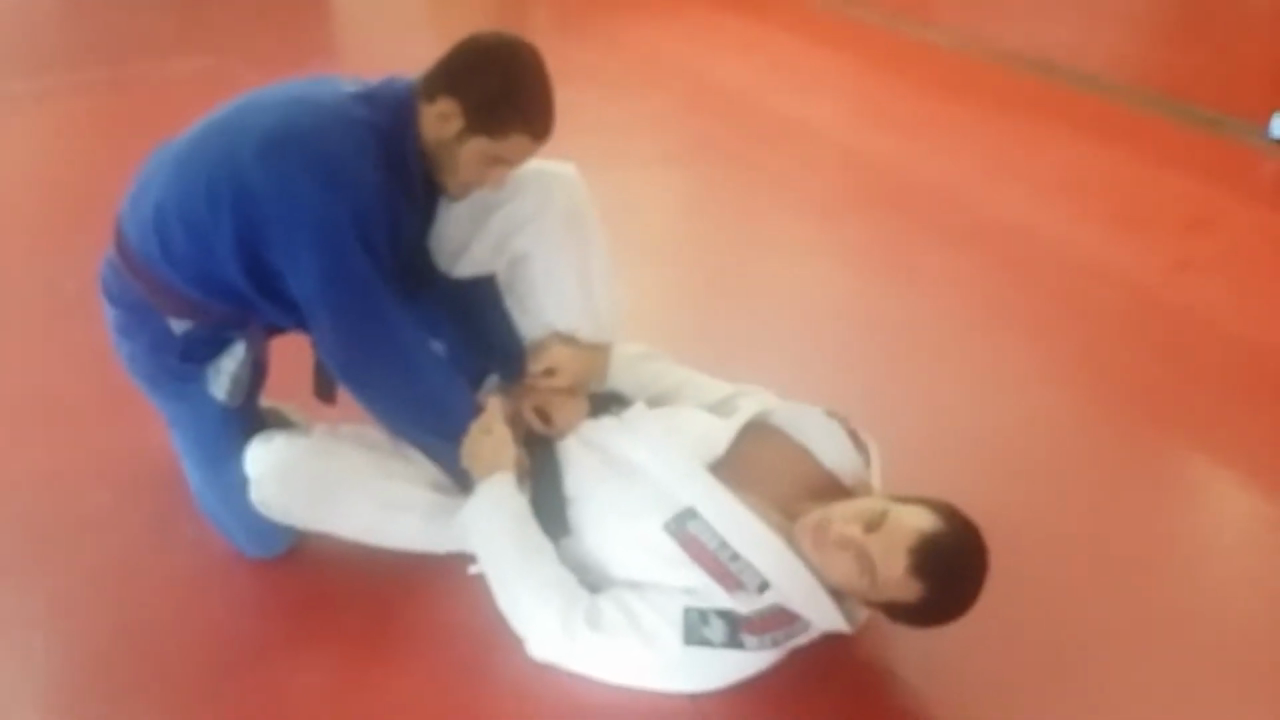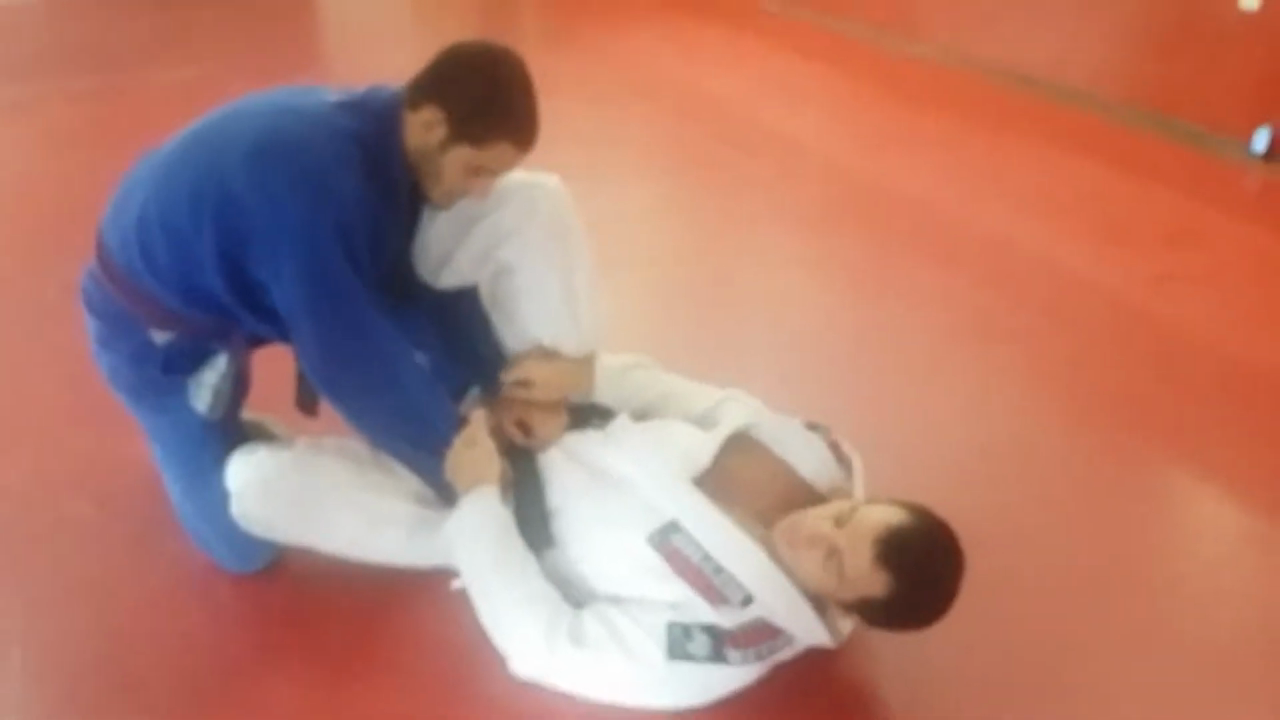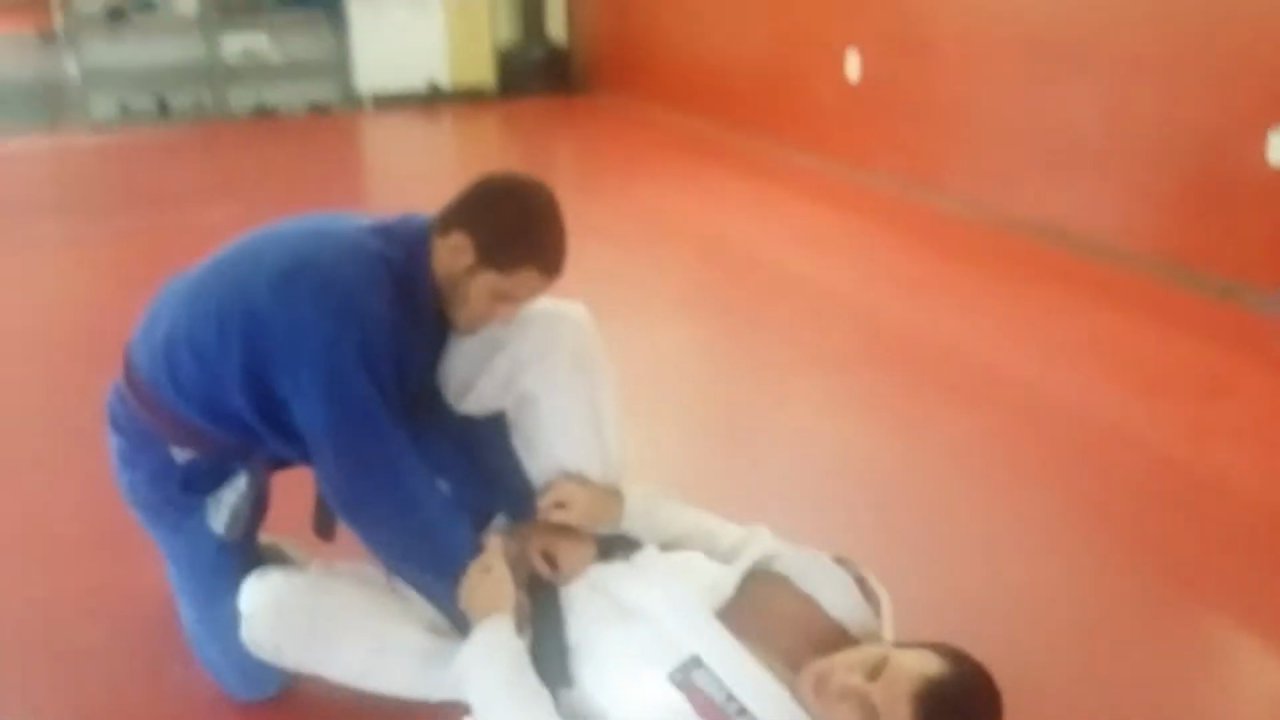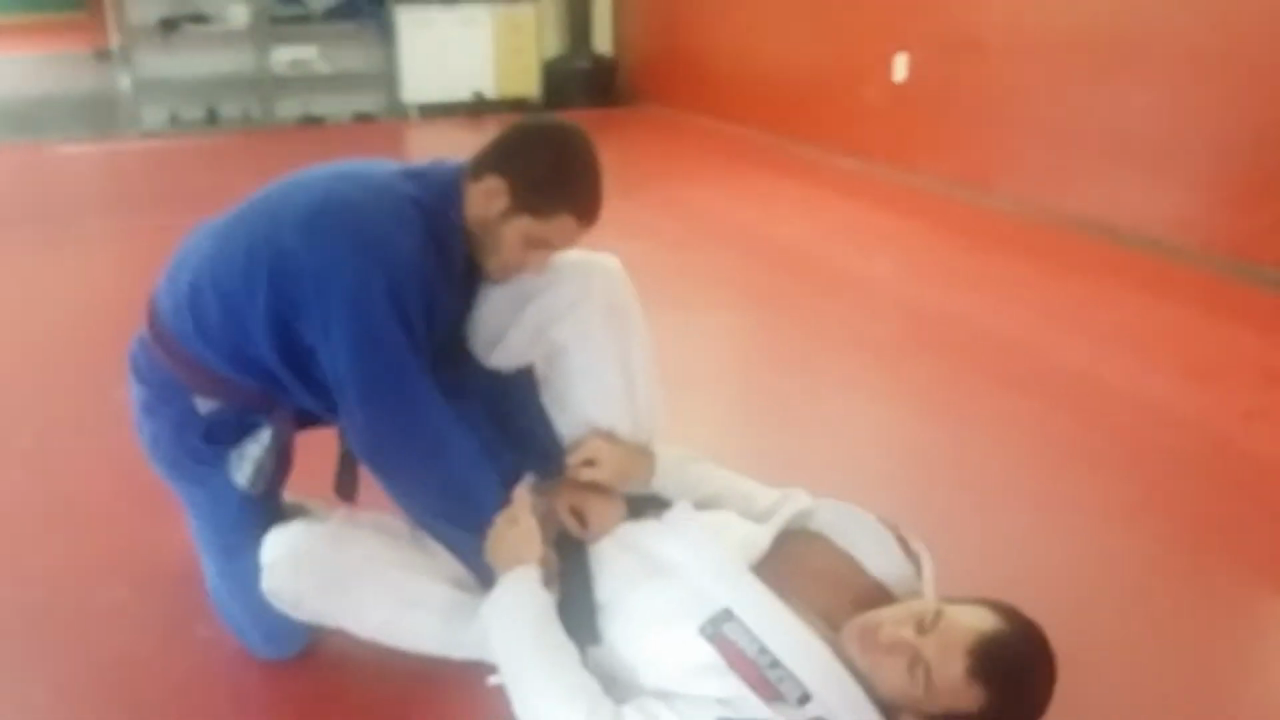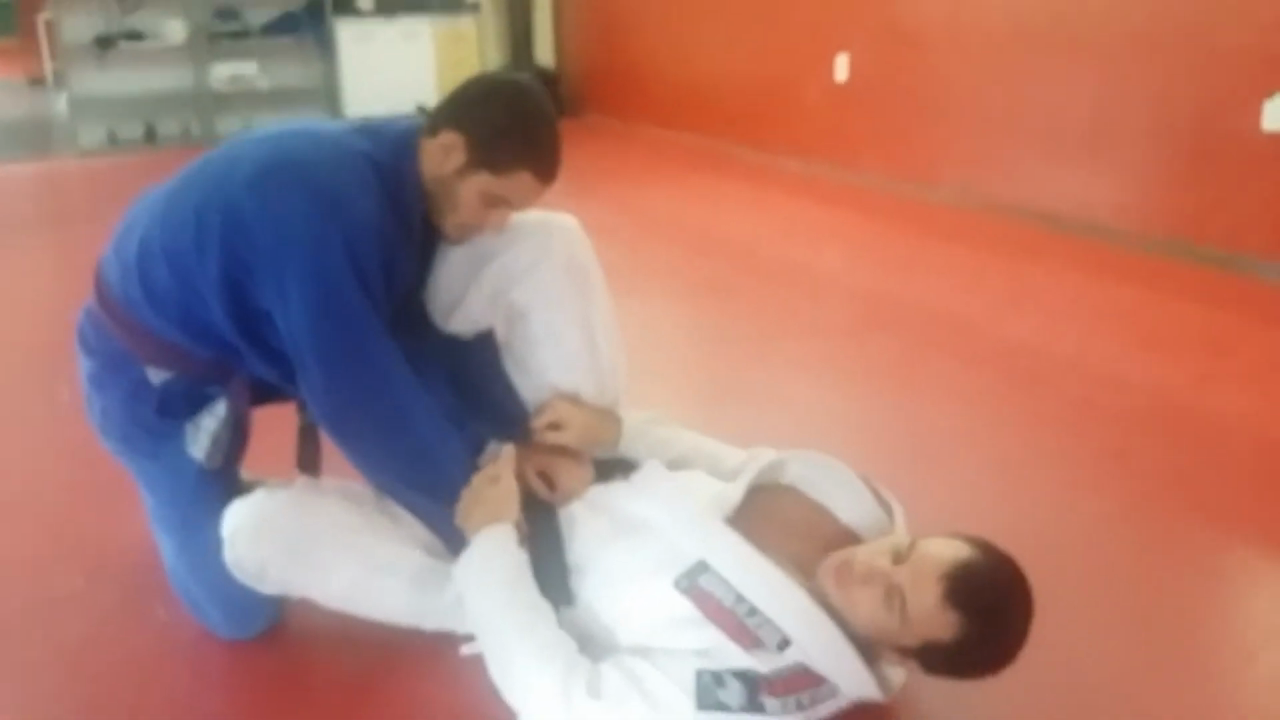
dt=0.4s
person 1, frame 1
left shoulder: (735, 634)
right shoulder: (838, 449)
left elbow: (562, 628)
right elbow: (722, 401)
left wrist: (494, 487)
right wrist: (599, 363)
left hip: (527, 506)
right hip: (575, 396)
left knee: (274, 468)
left ankle: (259, 426)
person 1, frame 2
left shoulder: (722, 649)
right shoulder: (818, 462)
left elbow: (547, 647)
right elbow: (718, 410)
left wrist: (478, 501)
right wrist: (587, 374)
left hip: (510, 517)
left knee: (255, 483)
left ankle: (255, 441)
person 1, frame 3
right shoulder: (848, 601)
right elbow: (744, 550)
left wrist: (490, 634)
right wrist: (620, 509)
right hip: (609, 563)
left knee: (267, 608)
right knee: (553, 328)
person 1, frame 4
right shoulder: (887, 558)
right elbow: (770, 509)
left wrist: (516, 582)
right wrist: (646, 466)
left hip: (551, 607)
right hip: (619, 510)
left knee: (291, 560)
person 1, frame 5
right shoulder: (854, 504)
left wrist: (490, 542)
right wrist: (613, 429)
left hip: (522, 568)
right hip: (583, 476)
left knee: (254, 529)
person 2, frame 1
left shoulder: (393, 123)
right shoulder: (329, 172)
left elbow: (430, 273)
right elbow: (370, 346)
left wrist: (517, 363)
left hip: (252, 268)
right hip: (174, 308)
right knee: (264, 529)
right ankle: (214, 422)
person 2, frame 2
left shoulder: (377, 135)
right shoulder: (310, 181)
left elbow: (417, 283)
right elbow: (353, 357)
left wrist: (497, 378)
left hip: (237, 281)
right hip: (157, 319)
right knee: (245, 544)
right ankle: (190, 433)
person 2, frame 3
left shoulder: (406, 263)
right shoulder: (340, 302)
left elbow: (440, 413)
right elbow: (375, 481)
left wrist: (524, 515)
left hip: (262, 404)
right hip: (179, 437)
right knee: (254, 672)
right ankle: (206, 556)
person 2, frame 4
left shoulder: (443, 214)
right shoulder: (370, 246)
left elbow: (475, 366)
right elbow: (402, 432)
left wrist: (555, 474)
left hip: (292, 362)
right hip: (202, 390)
right knee: (278, 630)
right ankle: (232, 510)
person 2, frame 5
left shoulder: (397, 174)
right shoulder: (325, 204)
left elbow: (435, 333)
right elbow: (360, 395)
left wrist: (518, 439)
left hip: (244, 330)
right hip: (153, 364)
right knee: (240, 610)
right ankle: (185, 489)
